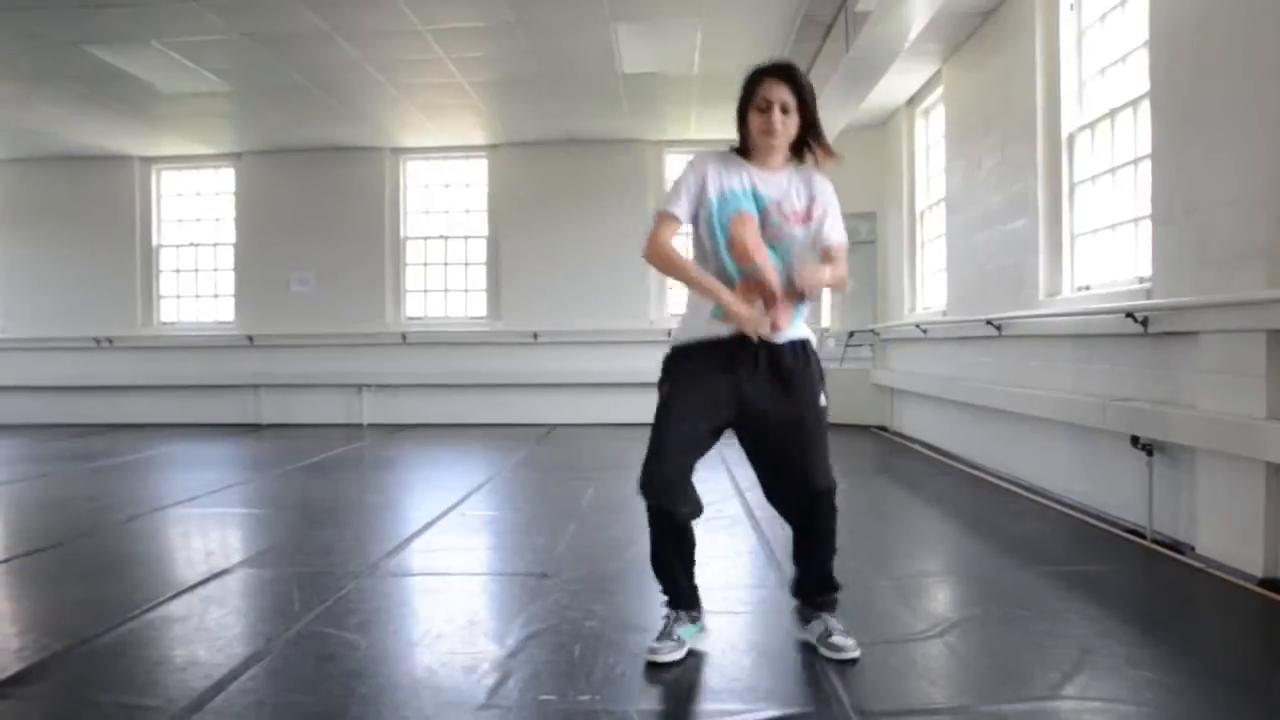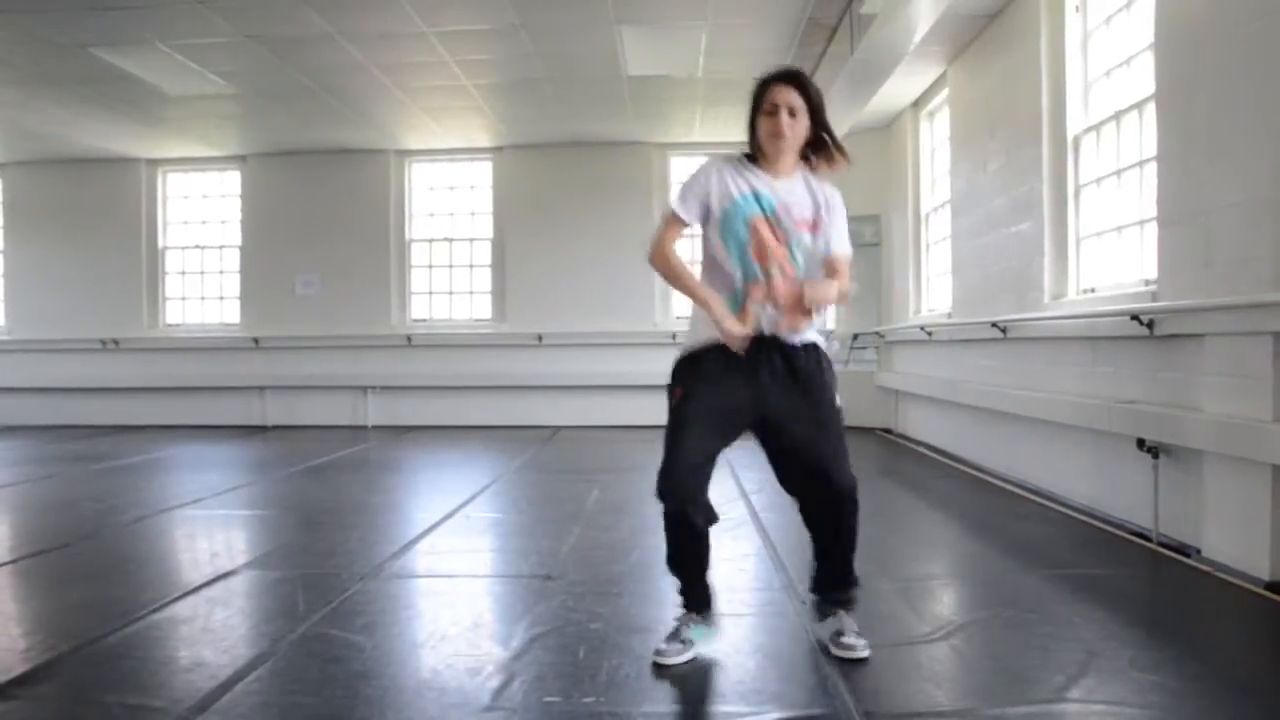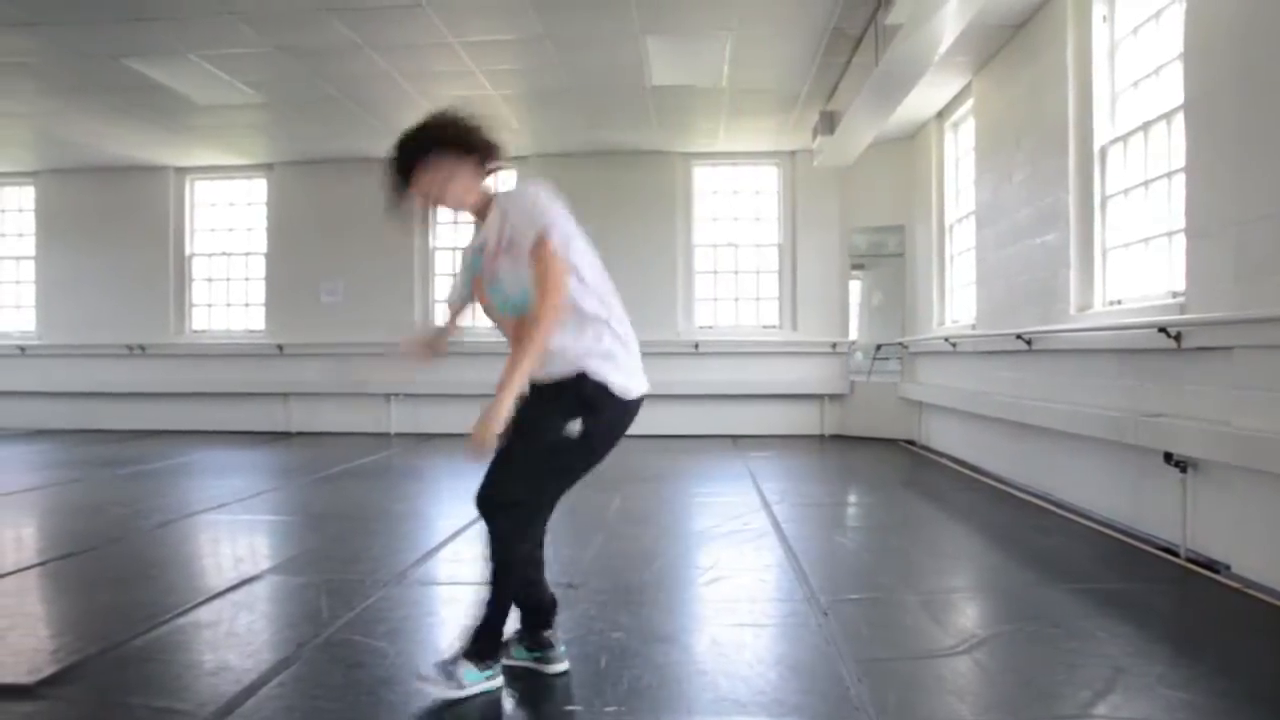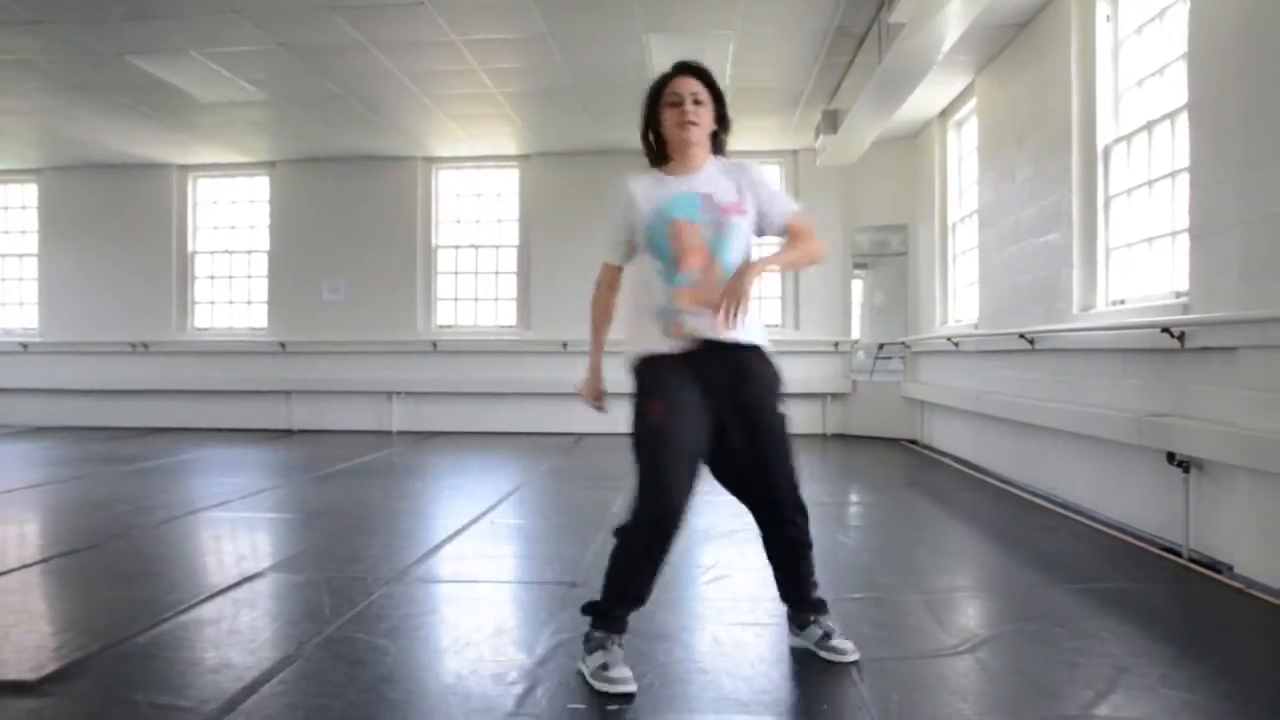
dt=1s
person 1, frame 1
left shoulder: (814, 187)
right shoulder: (708, 169)
left elbow: (840, 264)
right elbow: (655, 246)
left wrist: (820, 275)
right wrist: (725, 298)
left hip: (786, 354)
right hip: (705, 351)
left knee: (810, 490)
right knee: (663, 481)
left ankle: (817, 610)
right ankle: (684, 611)
person 1, frame 2
left shoulder: (823, 197)
right shoulder: (717, 175)
left elbow: (839, 278)
right elbow: (661, 248)
left wrist: (824, 292)
right wrist: (712, 304)
left hip: (795, 357)
right hip: (717, 354)
left knee: (833, 487)
right knee: (680, 482)
left ankle: (835, 608)
right ankle: (697, 610)
person 1, frame 3
left shoulder: (530, 201)
right shoulder: (475, 249)
left elbow: (552, 297)
right elbow: (452, 316)
left wrist: (507, 391)
left hip: (599, 382)
right hip: (556, 384)
left knee: (507, 498)
right knee: (511, 501)
left ankle: (486, 654)
right ankle: (536, 640)
person 1, frame 4
left shoulder: (746, 179)
right shoulder: (638, 193)
left elbow: (811, 244)
right elbow: (608, 280)
left wrist: (759, 266)
right wrist: (596, 361)
left hip: (740, 357)
right hip: (668, 363)
left knee: (779, 495)
right knee: (663, 502)
left ankle: (806, 614)
right ankle: (603, 635)
